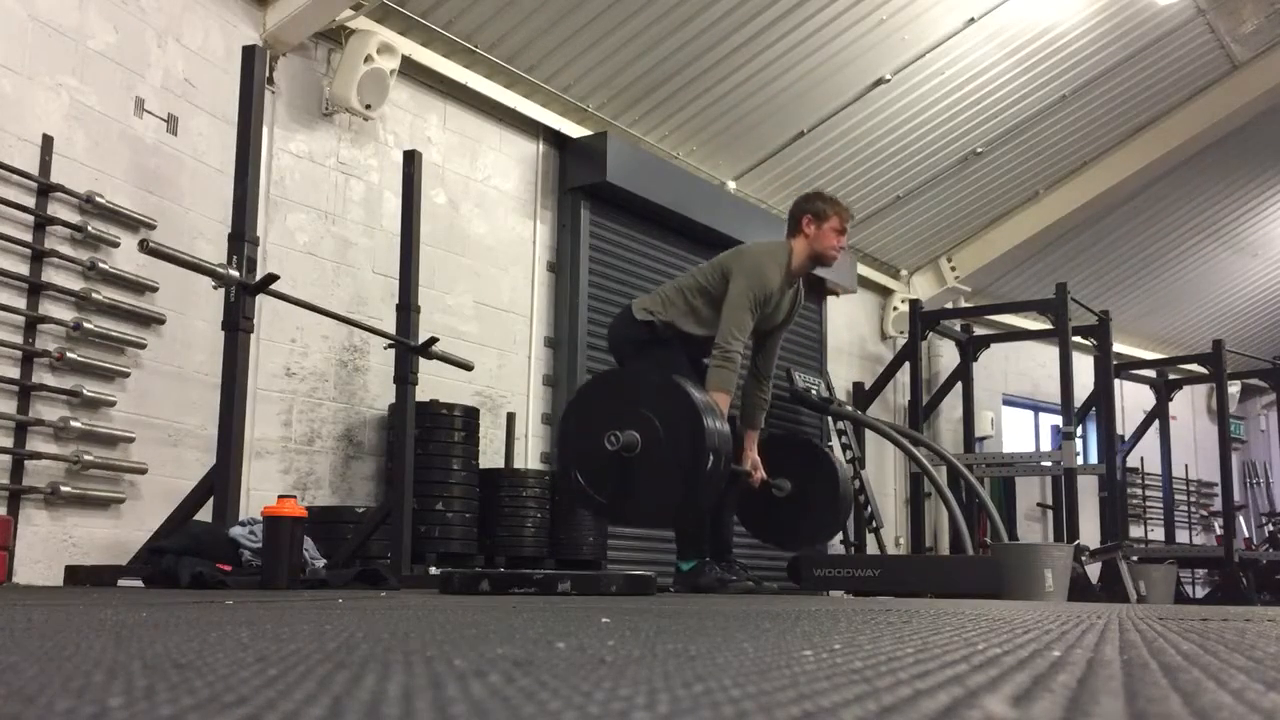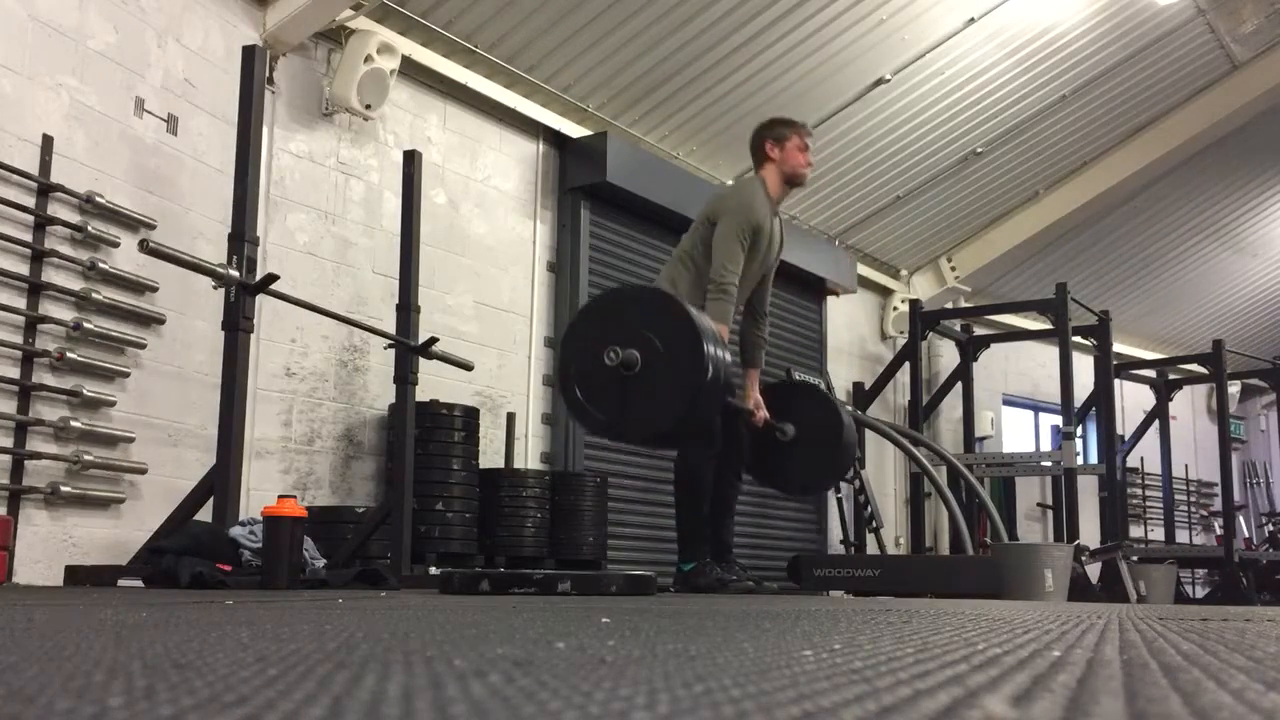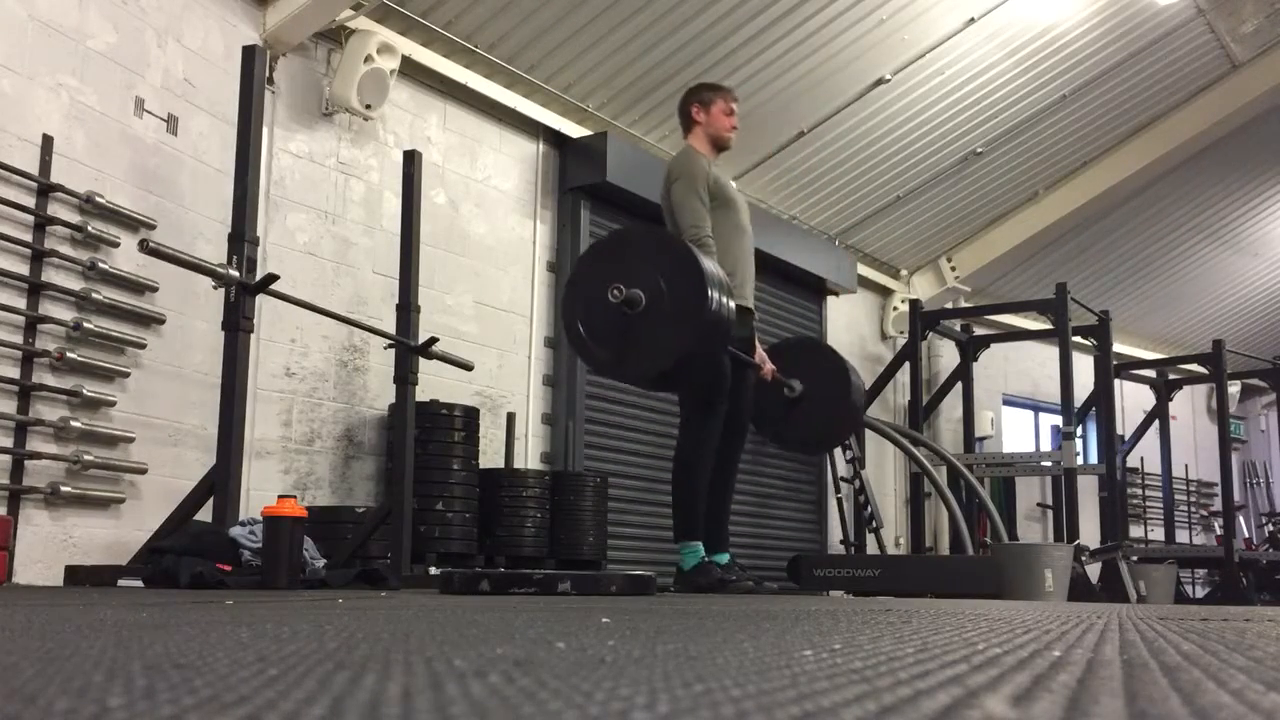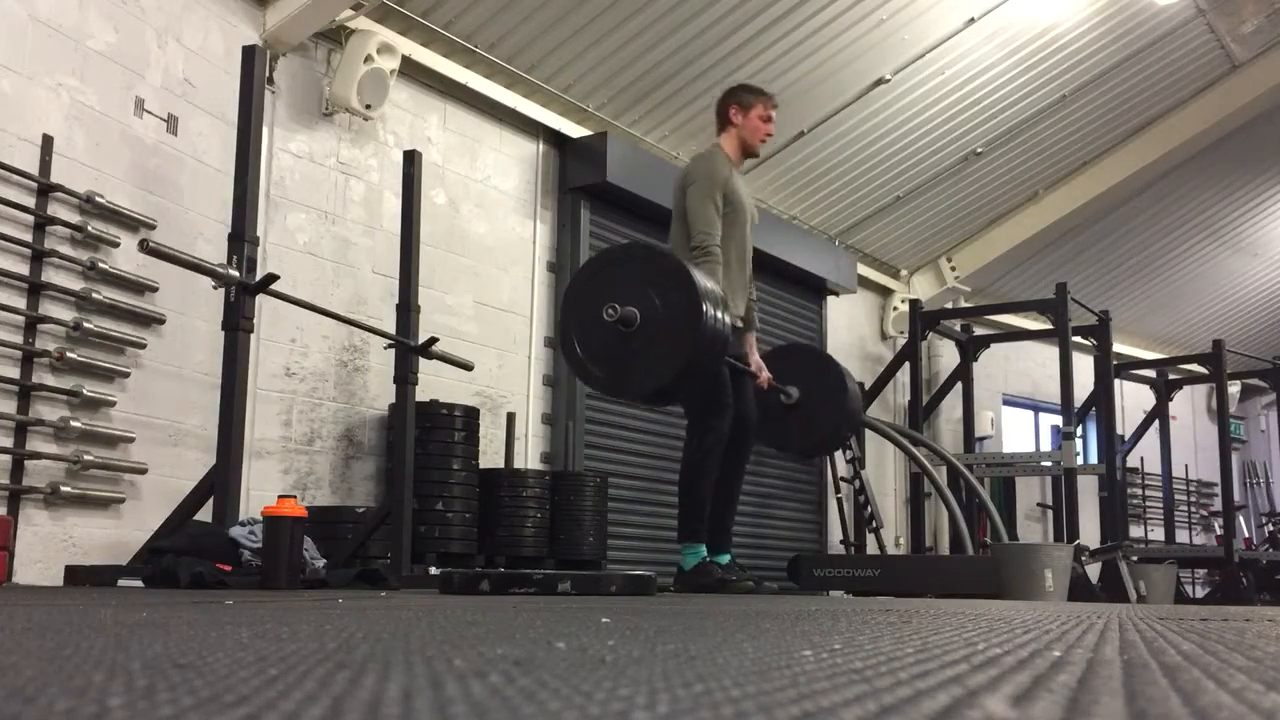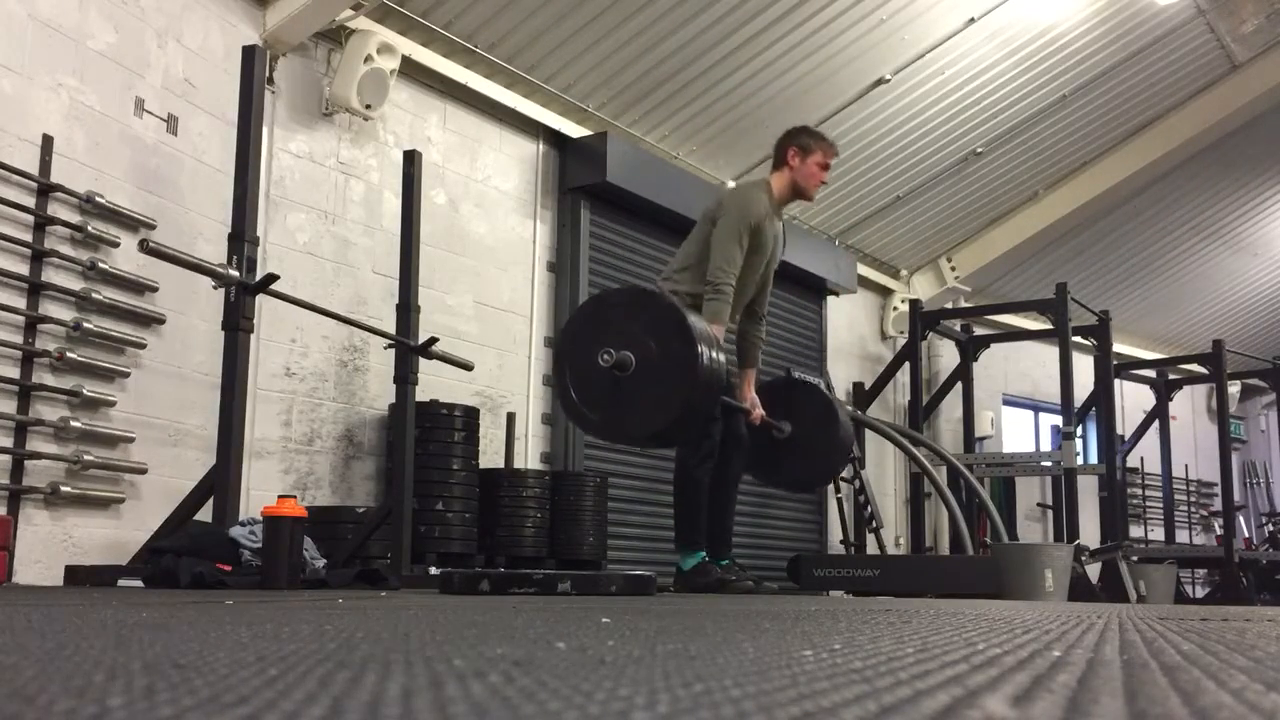
dt=0.4s
person 1, frame 1
left shoulder: (793, 293)
right shoulder: (760, 265)
left elbow: (761, 375)
right elbow: (728, 351)
left wrist: (750, 447)
left hip: (678, 342)
right hip: (644, 332)
left ankle: (721, 560)
right ankle: (693, 566)
person 1, frame 2
left shoulder: (773, 225)
right shoulder: (744, 200)
left elbow: (756, 314)
right elbow: (722, 286)
left wrist: (751, 388)
left knee: (733, 438)
right knee: (703, 431)
left ankle: (720, 559)
right ankle: (693, 565)
person 1, frame 3
left shoulder: (716, 179)
right shoulder: (689, 165)
right elbow: (699, 241)
left wrist: (754, 342)
left hip: (735, 321)
left knee: (730, 436)
right knee: (703, 428)
left ankle: (717, 555)
right ankle: (692, 560)
person 1, frame 4
left shoulder: (736, 182)
right shoulder: (708, 168)
right elbow: (706, 251)
left wrist: (750, 347)
left hip: (727, 329)
left knee: (739, 434)
right knee: (711, 429)
left ankle: (719, 556)
right ankle: (693, 561)
person 1, frame 5
left shoulder: (776, 227)
right shoulder: (746, 202)
left elbow: (754, 315)
right elbow: (719, 286)
left wrist: (747, 388)
left knee: (733, 440)
right knee: (704, 431)
left ankle: (719, 559)
right ankle: (693, 562)
